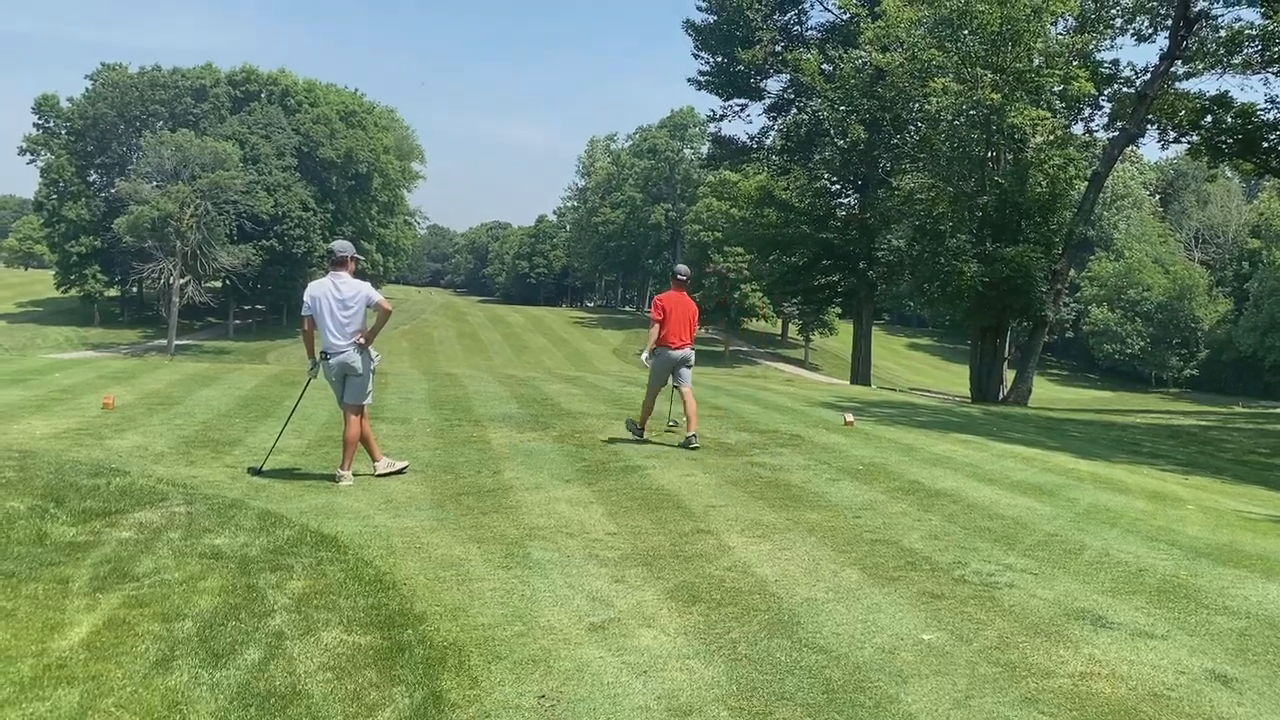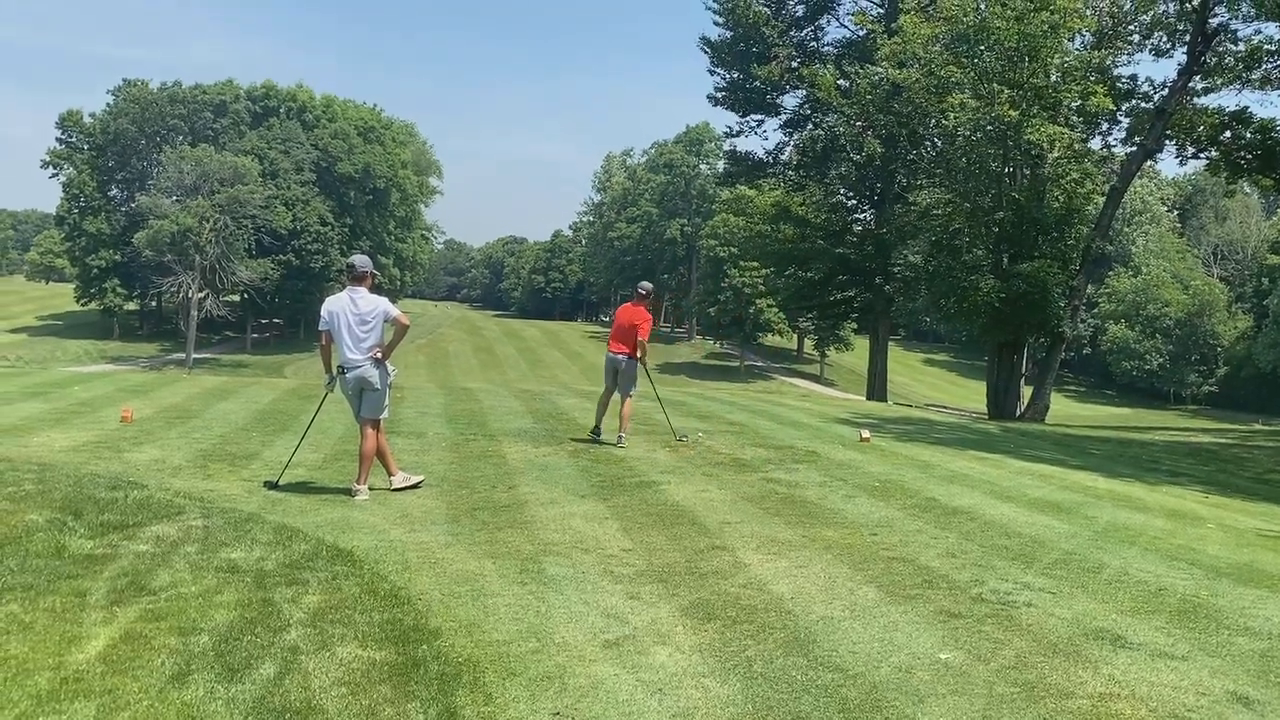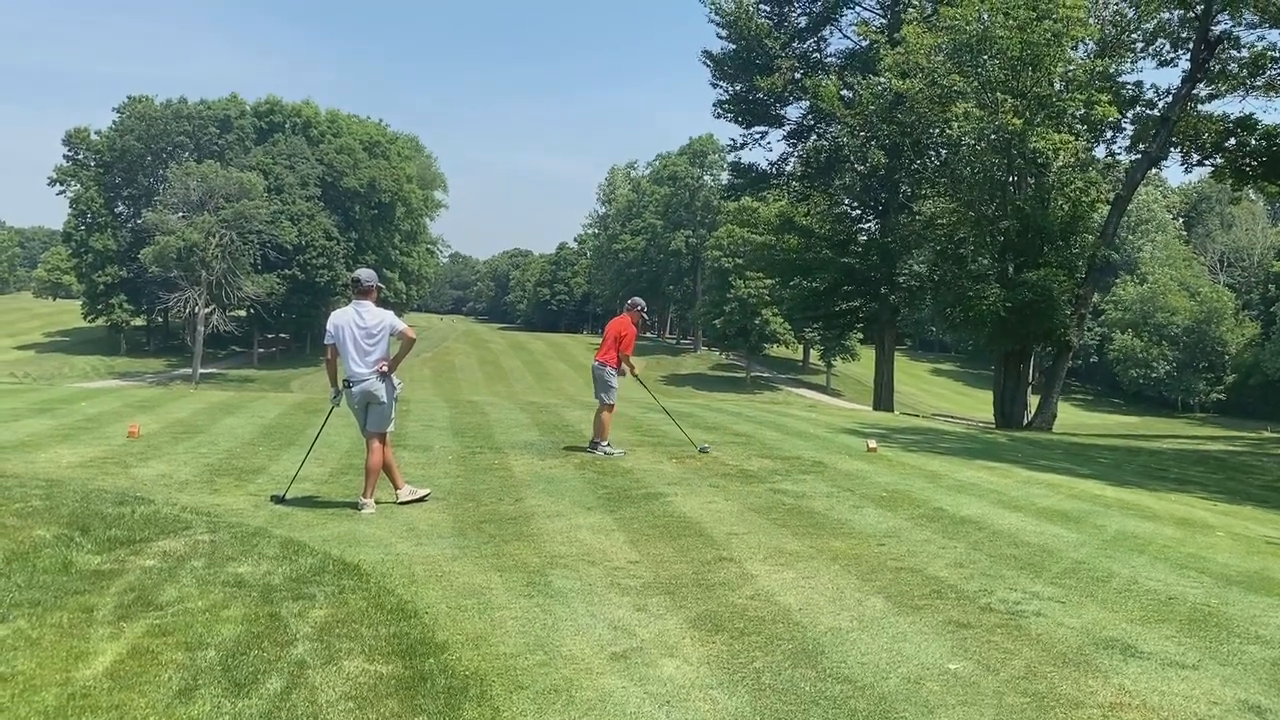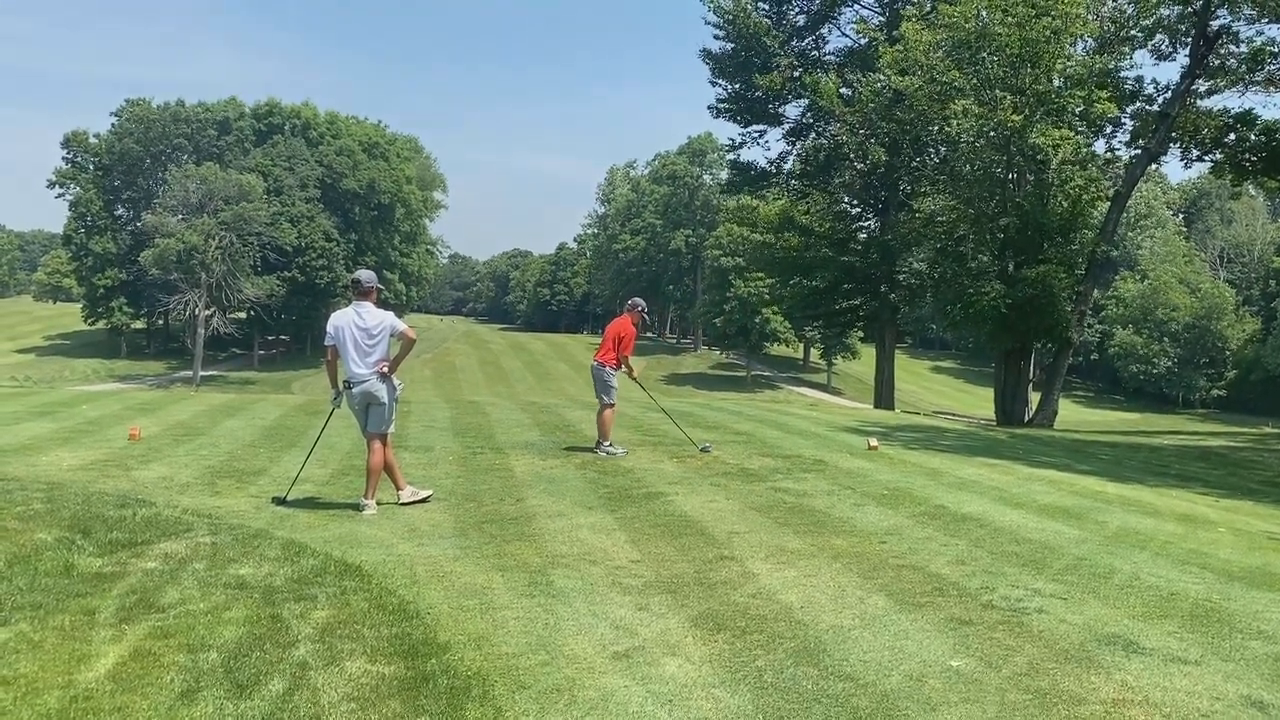
dt=1s
person 1, frame 1
left shoulder: (313, 288)
right shoulder: (360, 287)
left elbow: (307, 328)
right elbow: (386, 308)
left wrist: (311, 359)
right wrist: (371, 336)
left hip: (330, 359)
right hip: (357, 355)
left knee: (358, 412)
right knee: (354, 414)
left ankle: (379, 461)
right ankle: (344, 471)
person 1, frame 2
left shoulder: (331, 303)
right shoulder: (378, 302)
left elbow: (324, 343)
right elbow: (404, 323)
left wrist: (328, 374)
right wrist: (388, 351)
left hip: (347, 373)
right hip: (373, 369)
left knee: (375, 426)
right knee: (370, 428)
left ankle: (395, 475)
right ankle: (360, 485)
person 1, frame 3
left shoulder: (336, 317)
right shoulder: (384, 316)
left elbow: (330, 357)
right elbow: (411, 336)
left wrist: (334, 388)
right wrist: (394, 364)
left hip: (353, 387)
right hip: (379, 383)
left knee: (381, 440)
right knee: (376, 442)
left ankle: (401, 489)
right ankle: (367, 499)
person 1, frame 4
left shoulder: (336, 318)
right shoulder: (384, 317)
left elbow: (330, 358)
right elbow: (411, 337)
left wrist: (334, 389)
right wrist: (394, 365)
left hip: (353, 388)
right hip: (380, 383)
left knee: (381, 440)
right knee: (377, 442)
left ankle: (403, 490)
right ankle: (368, 500)
person 2, frame 1
left shoulder: (661, 299)
right shoulder: (692, 304)
left elbow: (655, 326)
right elbow: (693, 332)
left wrist: (647, 350)
left hip: (665, 351)
right hip: (686, 352)
left knee: (653, 390)
right knee: (687, 393)
left ankle: (640, 428)
right ankle: (691, 435)
person 2, frame 2
left shoulder: (621, 309)
right shoulder: (645, 316)
right elbow: (641, 340)
right wrist: (643, 357)
left hip: (611, 354)
right hip: (628, 359)
left knee: (608, 391)
right knee: (626, 397)
left ankle: (597, 428)
right ankle: (621, 436)
person 2, frame 3
left shoulder: (615, 321)
right shoulder: (630, 328)
right elbow: (623, 354)
left wrist: (619, 366)
right wrist: (632, 368)
left hip: (598, 364)
right hip: (607, 368)
left knee: (603, 405)
right knee: (608, 407)
left ankle: (595, 442)
right ankle: (603, 445)
person 2, frame 4
left shoulder: (617, 322)
right shoulder: (629, 329)
right elbow: (623, 355)
left wrist: (621, 366)
right wrist: (631, 371)
left hip: (598, 364)
right hip: (606, 368)
left knee: (604, 405)
right knee: (609, 406)
left ankle: (601, 441)
right ankle: (606, 445)
